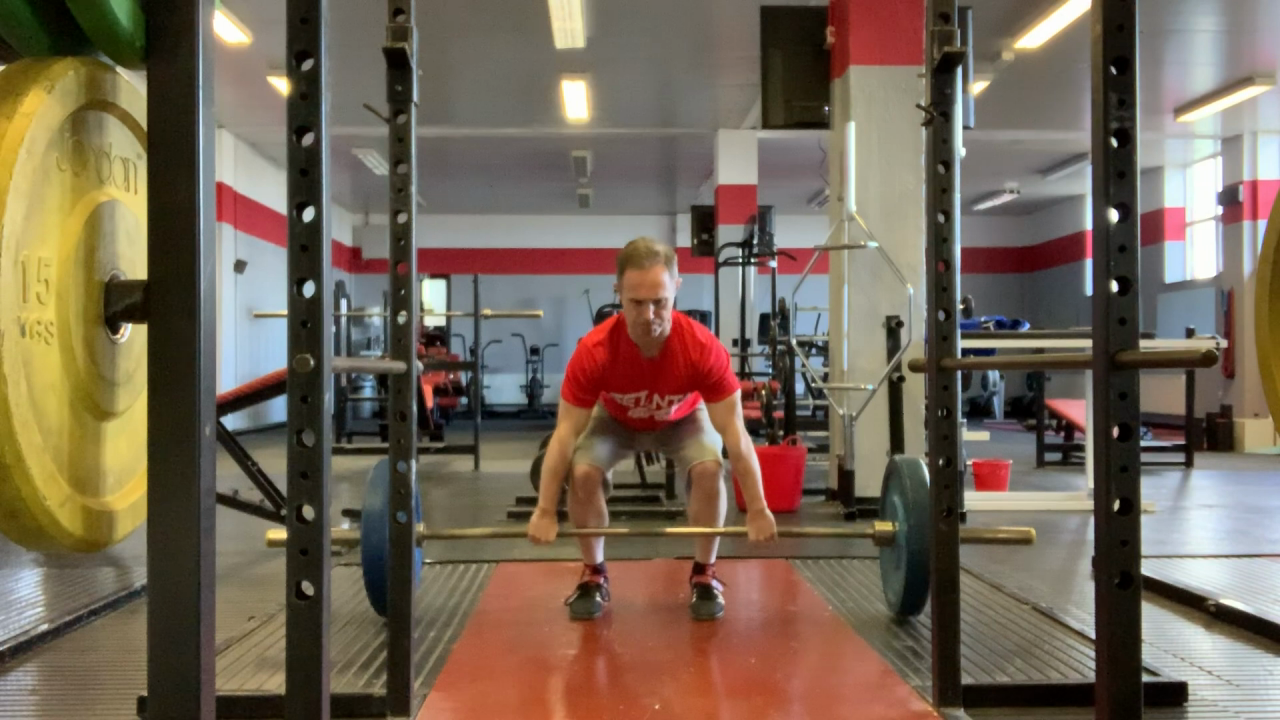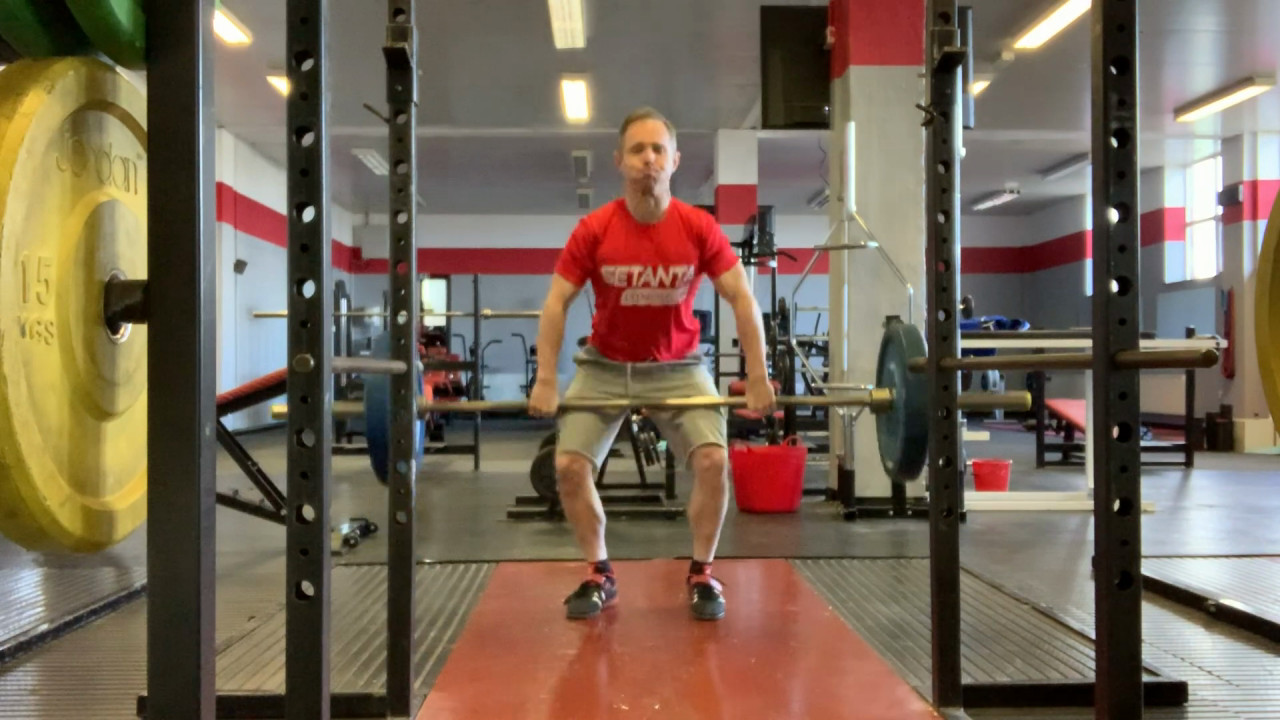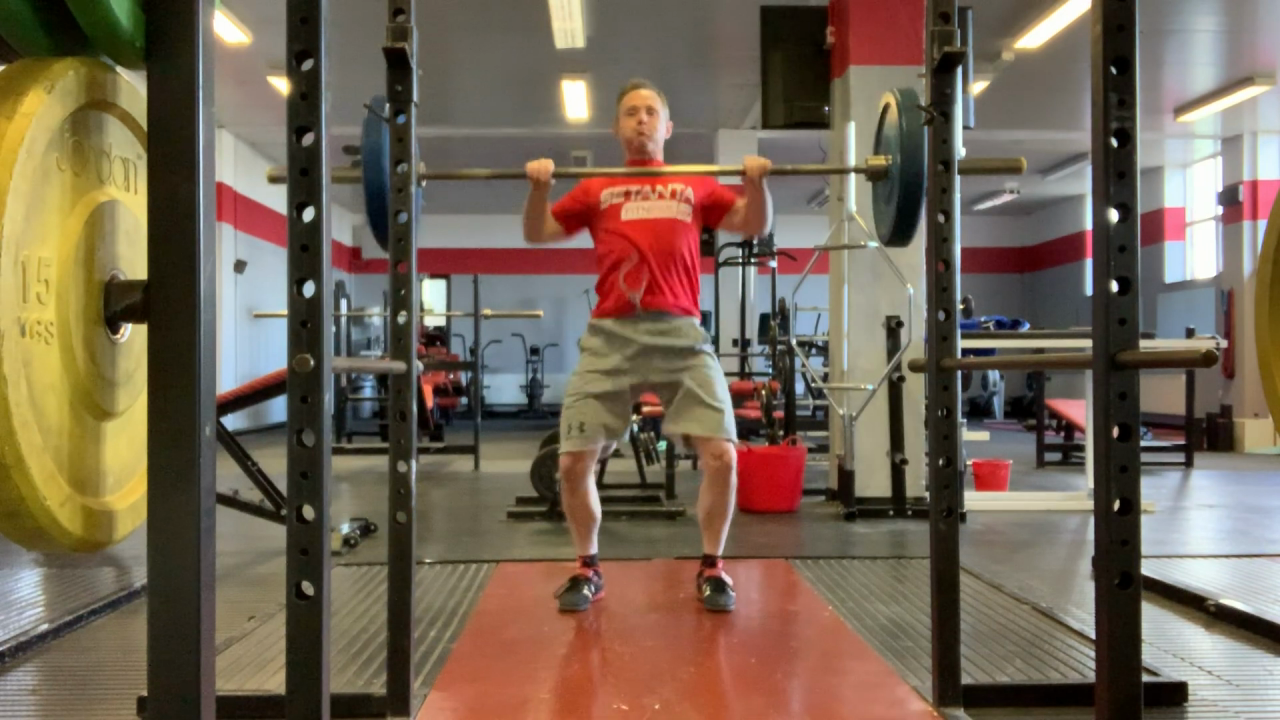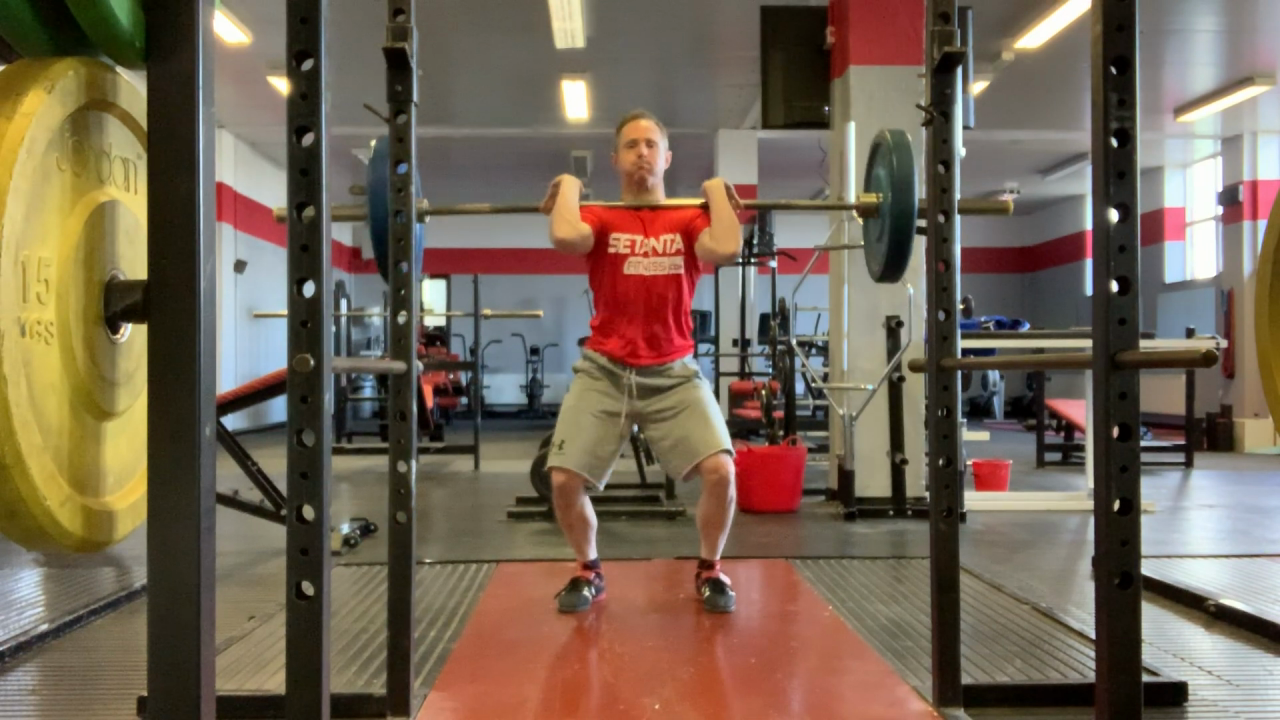
dt=0.4s
person 1, frame 1
left shoulder: (703, 349)
right shoulder: (594, 351)
left elbow: (734, 434)
right elbow: (566, 433)
left wrist: (757, 509)
right wrist: (545, 511)
left hip: (682, 420)
right hip: (613, 420)
left knee: (708, 468)
right knee: (583, 472)
left ankle: (704, 575)
right ankle: (593, 576)
person 1, frame 2
left shoulder: (698, 227)
right shoulder: (594, 229)
left elbow: (741, 297)
right elbow: (557, 303)
left wrist: (758, 376)
right wrist: (545, 380)
left hip: (678, 363)
right hip: (604, 364)
left knee: (712, 460)
right knee: (569, 465)
left ankle: (702, 574)
right ankle: (598, 575)
person 1, frame 3
left shoulder: (695, 185)
right shoulder: (597, 188)
left elbow: (755, 226)
right elbow: (538, 233)
left wrist: (756, 185)
right wrist: (536, 191)
left hip: (681, 333)
right hip: (611, 335)
left knee: (720, 455)
right knee: (574, 461)
left ankle: (711, 568)
right ankle: (588, 568)
person 1, frame 4
left shoulder: (691, 220)
right shoulder: (598, 219)
left elbow: (727, 250)
right elbow: (564, 238)
left wrist: (718, 197)
right wrist: (568, 191)
left hip: (673, 373)
right hip: (603, 371)
left knee: (720, 470)
right knee: (562, 479)
left ankle: (709, 570)
right ankle: (588, 570)
